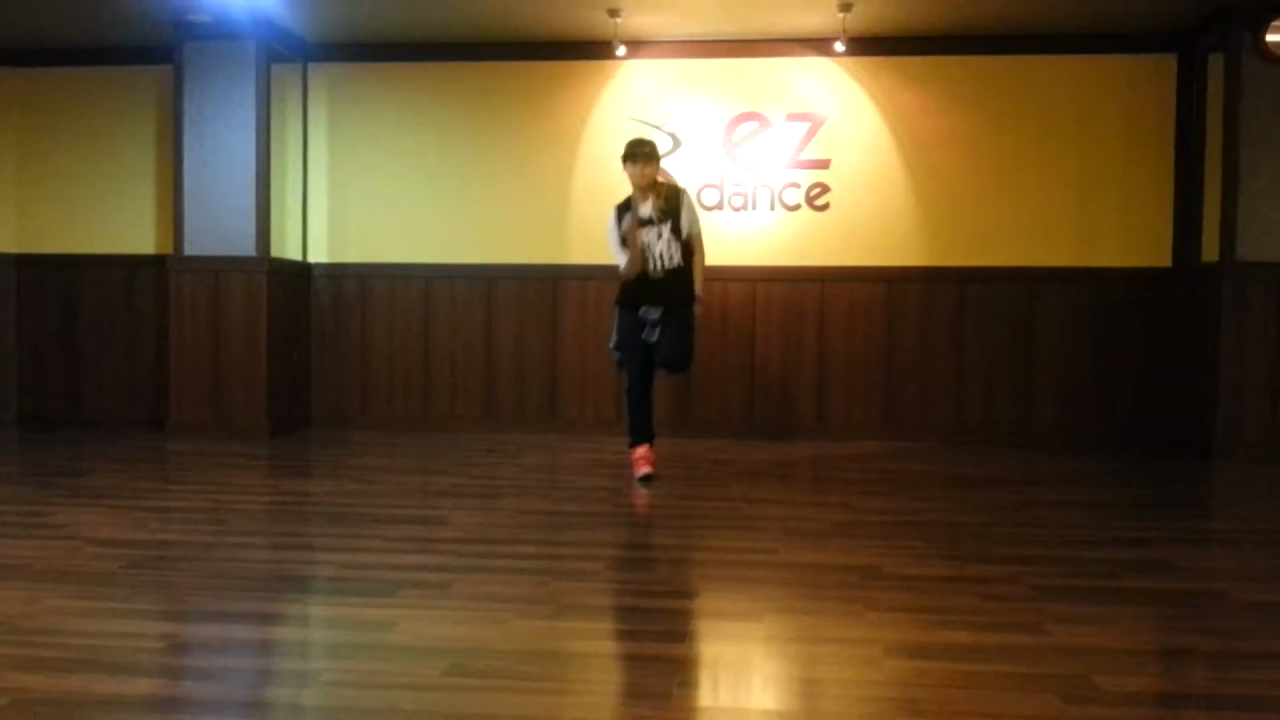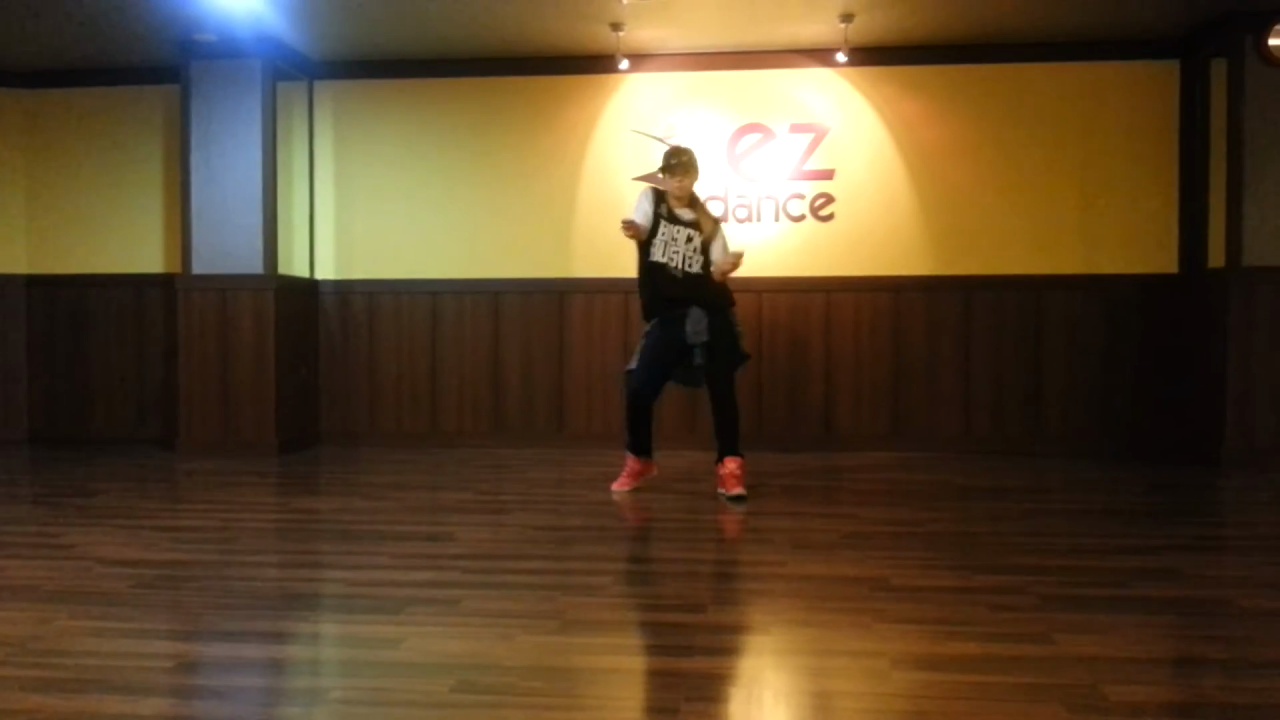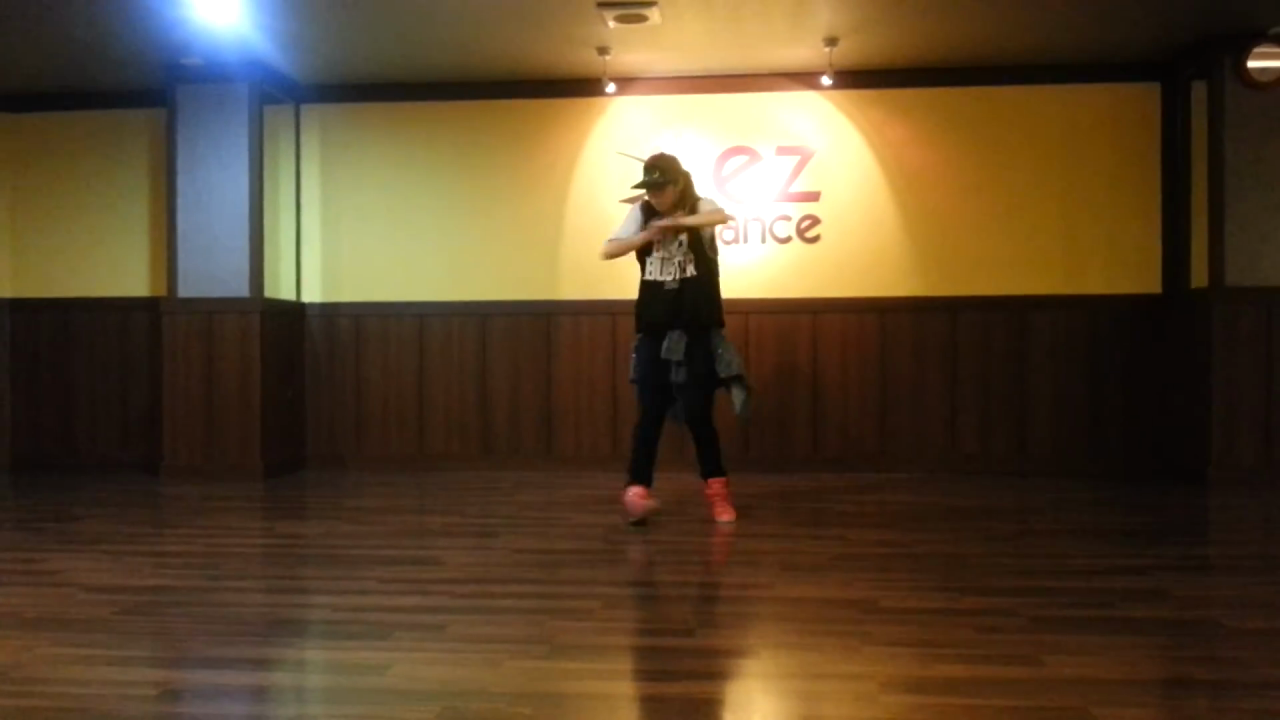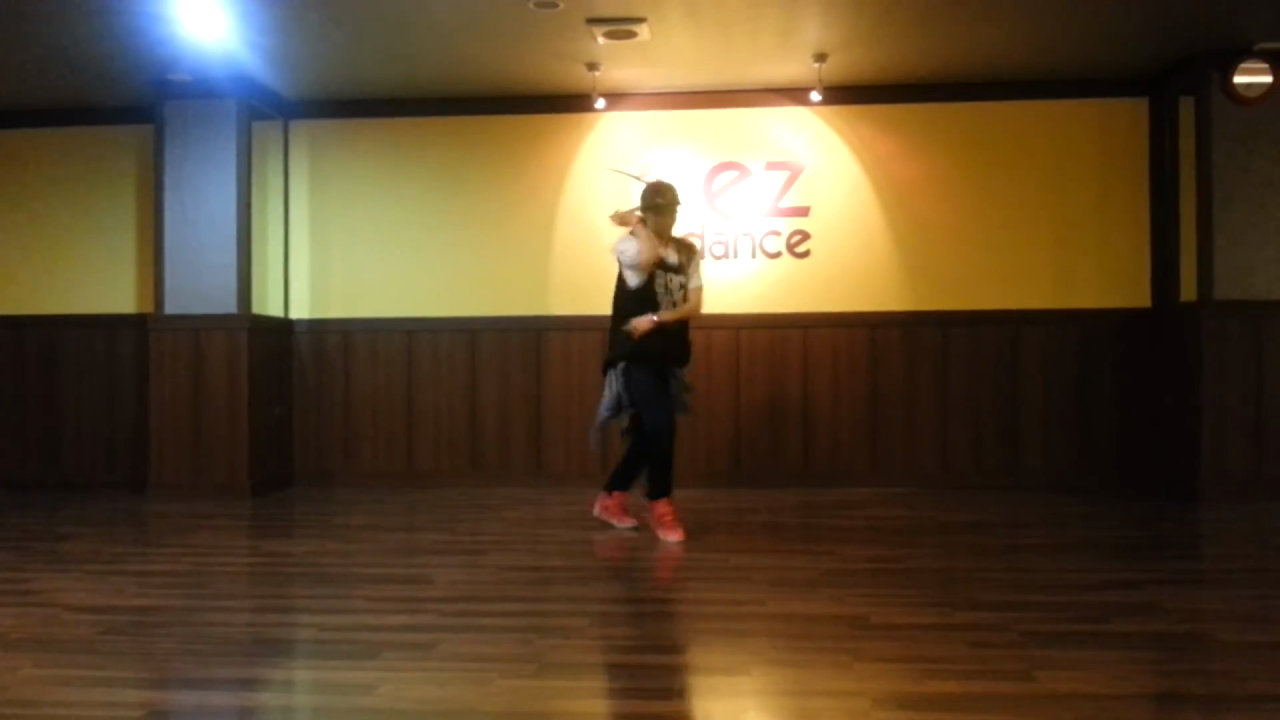
dt=0.5s
person 1, frame 1
left shoulder: (678, 199)
right shoulder: (620, 215)
left elbow: (695, 247)
right elbow: (629, 269)
left wrist: (698, 294)
right wrist: (632, 244)
left hip: (676, 302)
right hip: (636, 304)
left knee: (676, 360)
right knee: (637, 378)
left ankle: (658, 355)
right ankle: (642, 453)
person 1, frame 2
left shoulder: (708, 222)
right shoulder: (650, 199)
left elbow: (718, 271)
right elbow: (641, 232)
left wrist: (731, 265)
right wrist: (633, 231)
left hip: (711, 311)
right hip: (666, 313)
left knee: (723, 389)
right knee: (639, 389)
left ankle: (729, 469)
right ankle: (638, 462)
person 1, frame 3
left shoulder: (698, 208)
right shoulder: (640, 215)
left elbow: (720, 216)
right elbow: (609, 251)
left wrist: (676, 223)
right wrist: (649, 235)
left hip: (696, 329)
right hip: (654, 330)
left knee: (696, 411)
right knee: (652, 410)
left ankle: (716, 490)
right ankle: (637, 491)
person 1, frame 4
left shoulder: (688, 253)
right shoulder: (629, 246)
left elbow: (694, 305)
right elbow: (647, 258)
left wrist: (655, 319)
right wrist: (634, 224)
left hip: (665, 359)
right hip: (634, 358)
left knee: (649, 437)
right knee: (660, 427)
left ankle: (611, 500)
right ankle: (661, 507)
